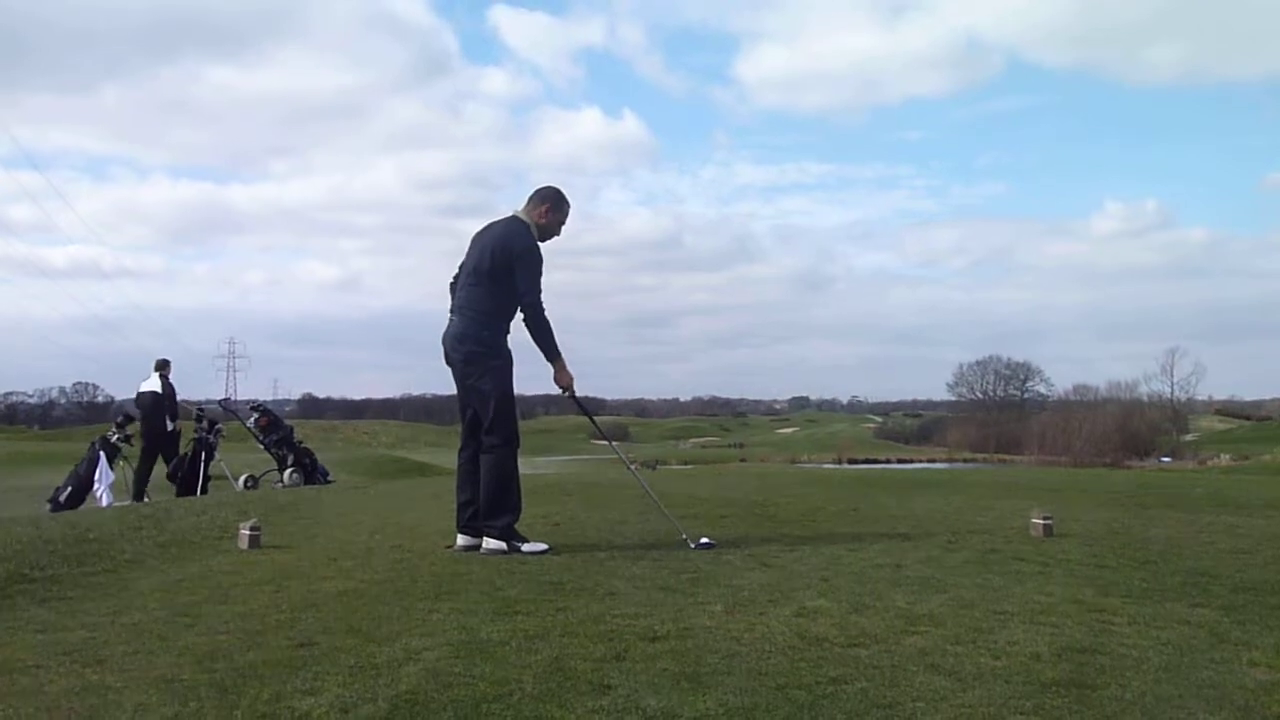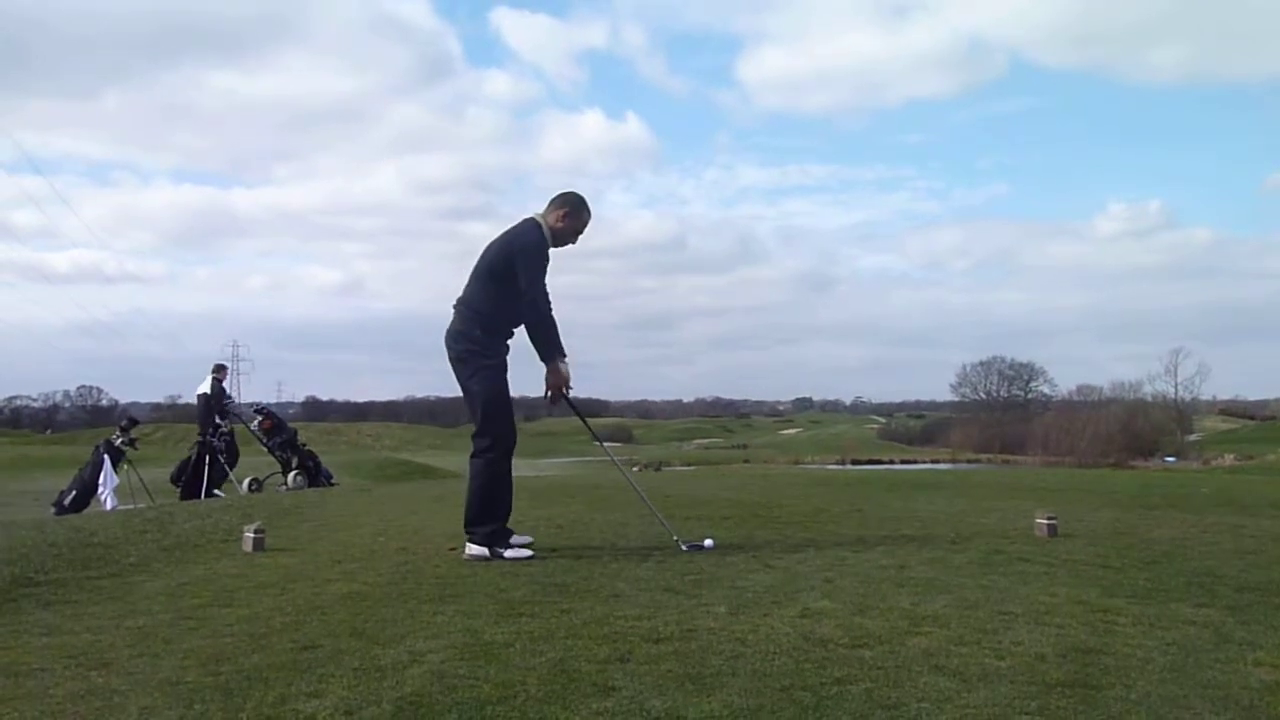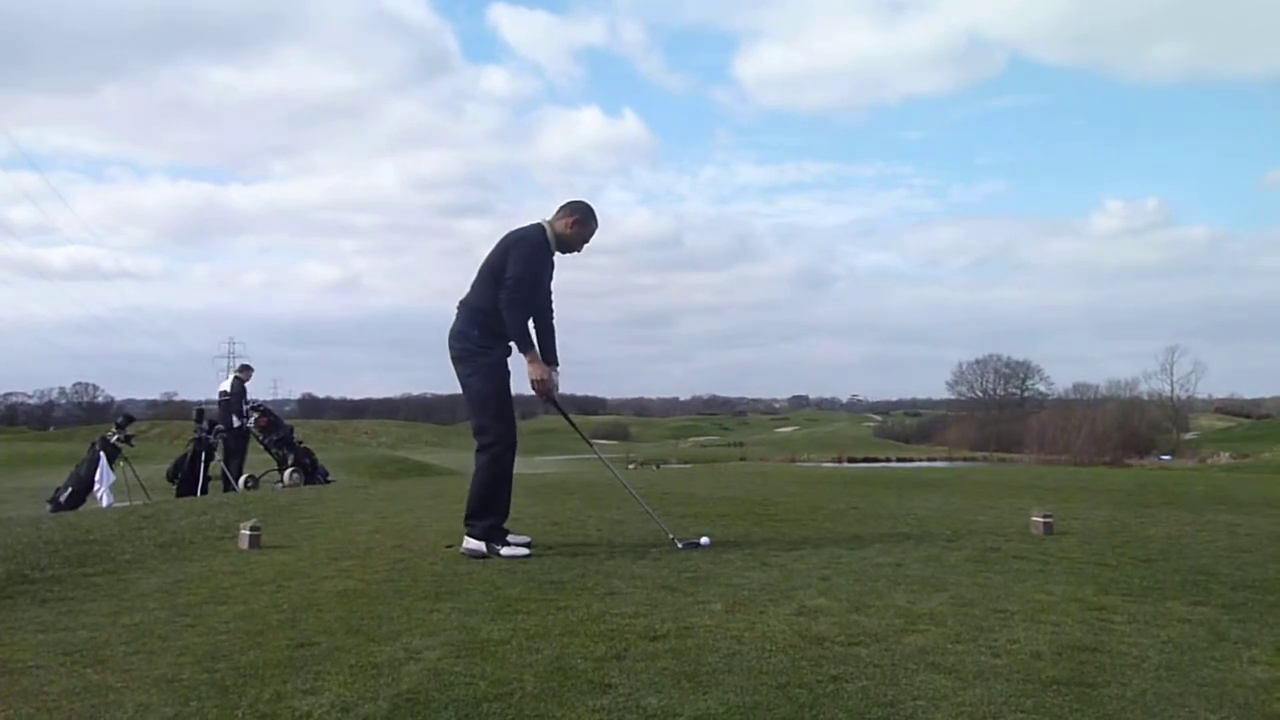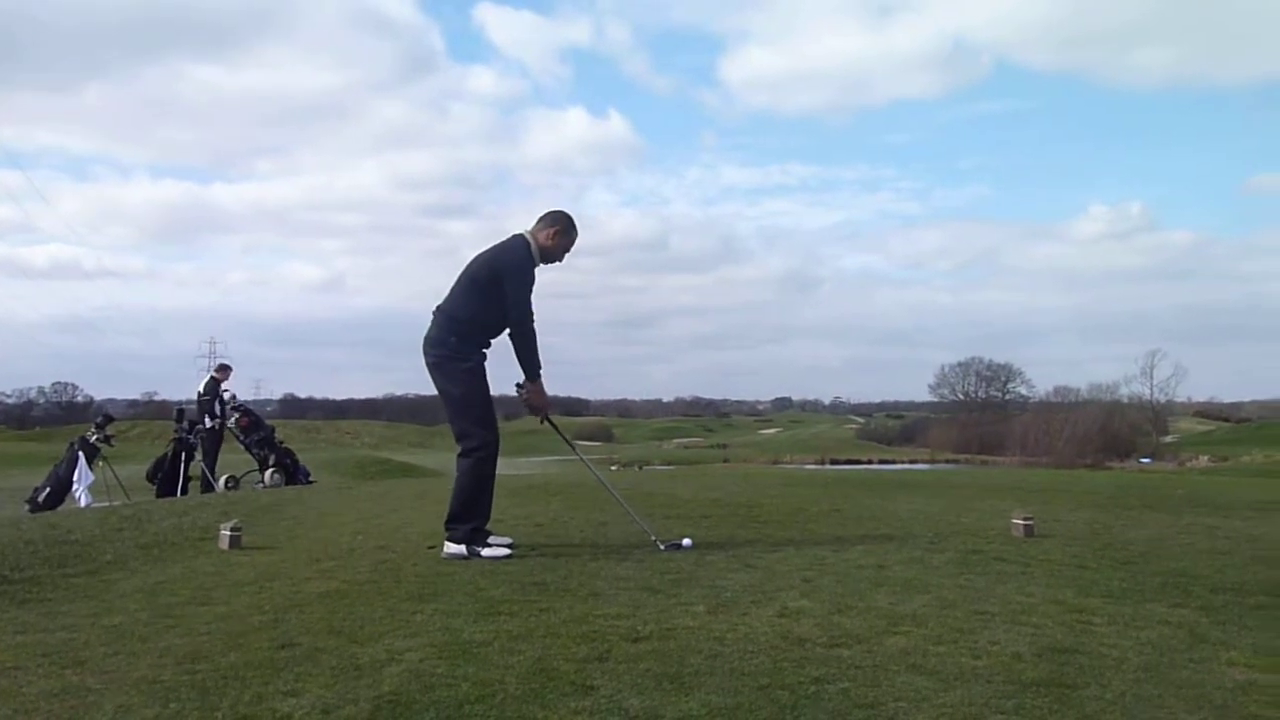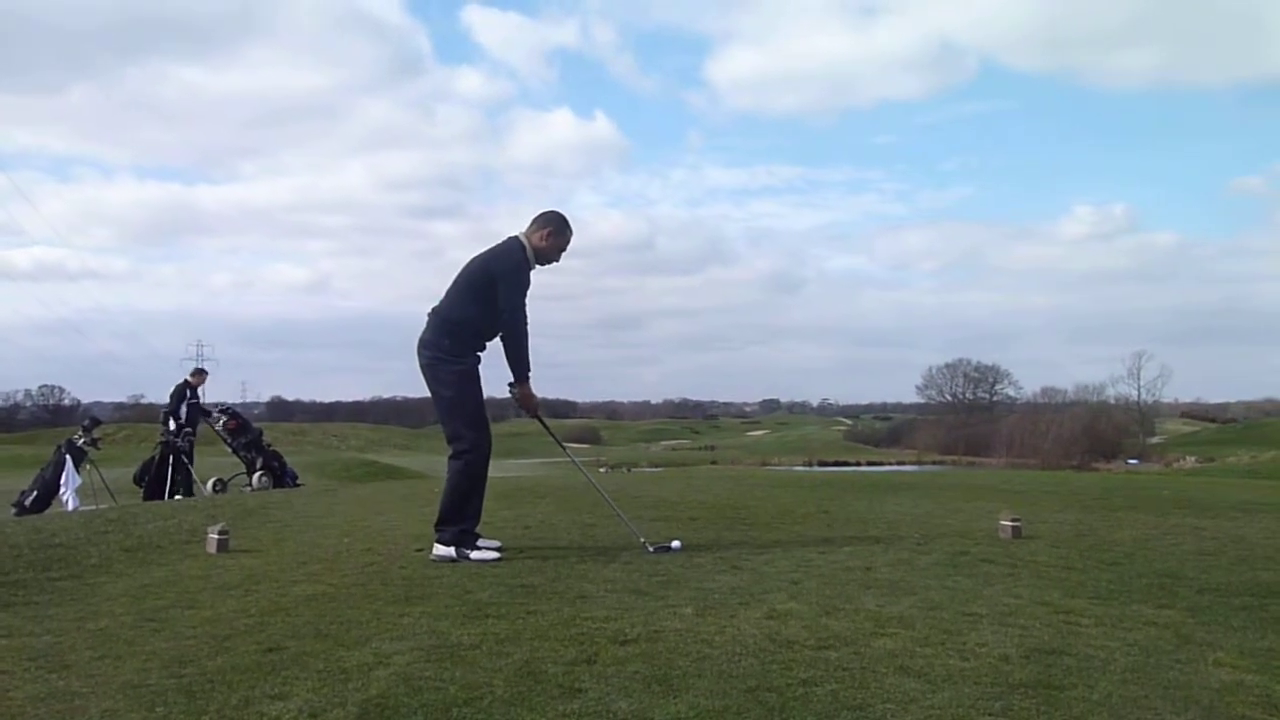
dt=1s
person 1, frame 1
left shoulder: (492, 232)
right shoulder: (523, 243)
left elbow: (458, 284)
right elbow: (532, 309)
right wrist: (558, 364)
left hip: (461, 339)
right hip: (482, 345)
left knee: (476, 436)
right knee: (500, 438)
left ankle: (471, 528)
right ankle: (499, 531)
person 1, frame 2
left shoulder: (527, 240)
right shoulder: (530, 242)
left elbow: (539, 307)
right elbow: (531, 309)
left wrist: (559, 360)
right wrist: (552, 365)
left hip: (478, 343)
right hip: (476, 344)
left knee: (500, 437)
right knee: (493, 439)
left ankle: (492, 529)
right ankle: (482, 538)
person 1, frame 3
left shoulder: (542, 254)
right shoulder: (529, 242)
left elbow: (543, 314)
right elbow: (511, 301)
left wrist: (550, 367)
right wrist: (532, 359)
left hip: (486, 346)
right hip: (475, 344)
left knee: (503, 438)
right knee: (497, 438)
left ankle: (489, 527)
right ankle: (480, 532)
person 1, frame 4
left shoulder: (513, 255)
right shoulder: (517, 258)
left elbow: (517, 322)
right elbow: (521, 324)
left wrist: (532, 381)
right wrist: (535, 382)
left hip: (455, 349)
right hip: (453, 350)
left knee: (484, 441)
right knee: (478, 442)
left ankle: (472, 530)
right ankle: (461, 537)
person 1, frame 5
left shoulder: (508, 257)
right shoulder: (512, 261)
left elbow: (510, 324)
right elbow: (512, 326)
left wrist: (521, 383)
right wrist: (523, 383)
left hip: (449, 351)
right hip: (447, 353)
left knee: (477, 443)
right knee: (470, 445)
left ankle: (461, 532)
right ankle: (449, 539)
